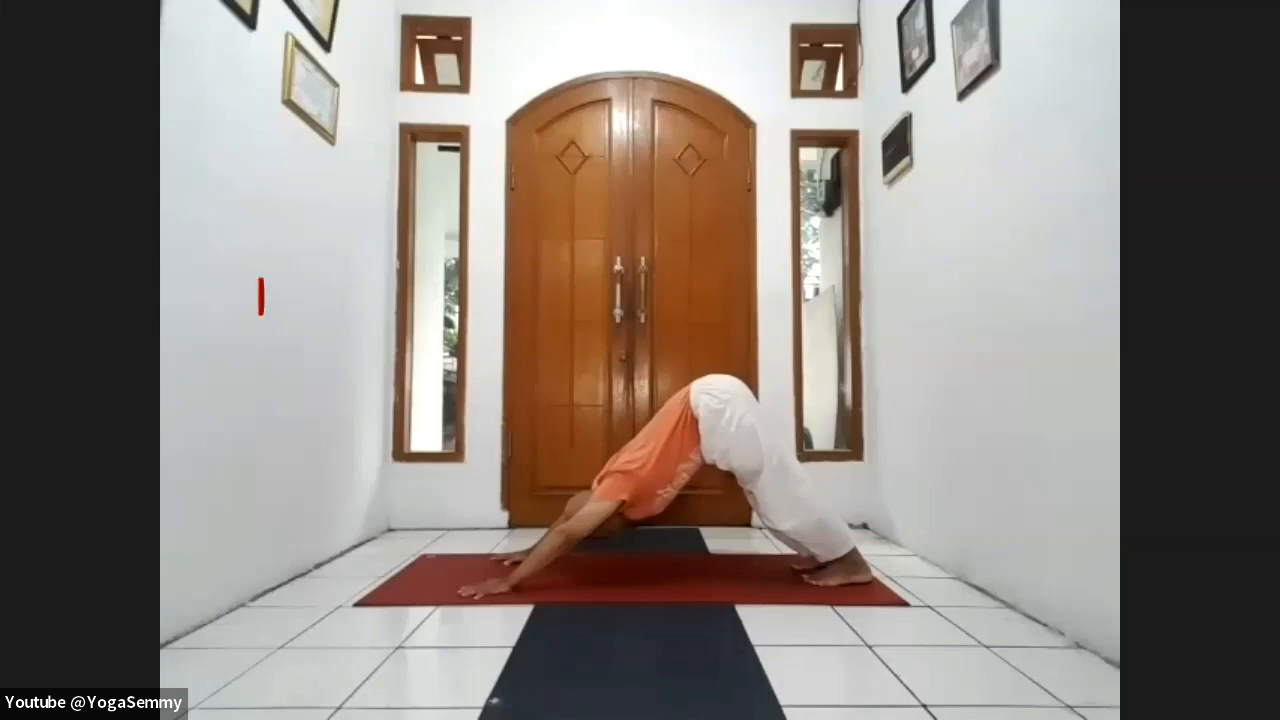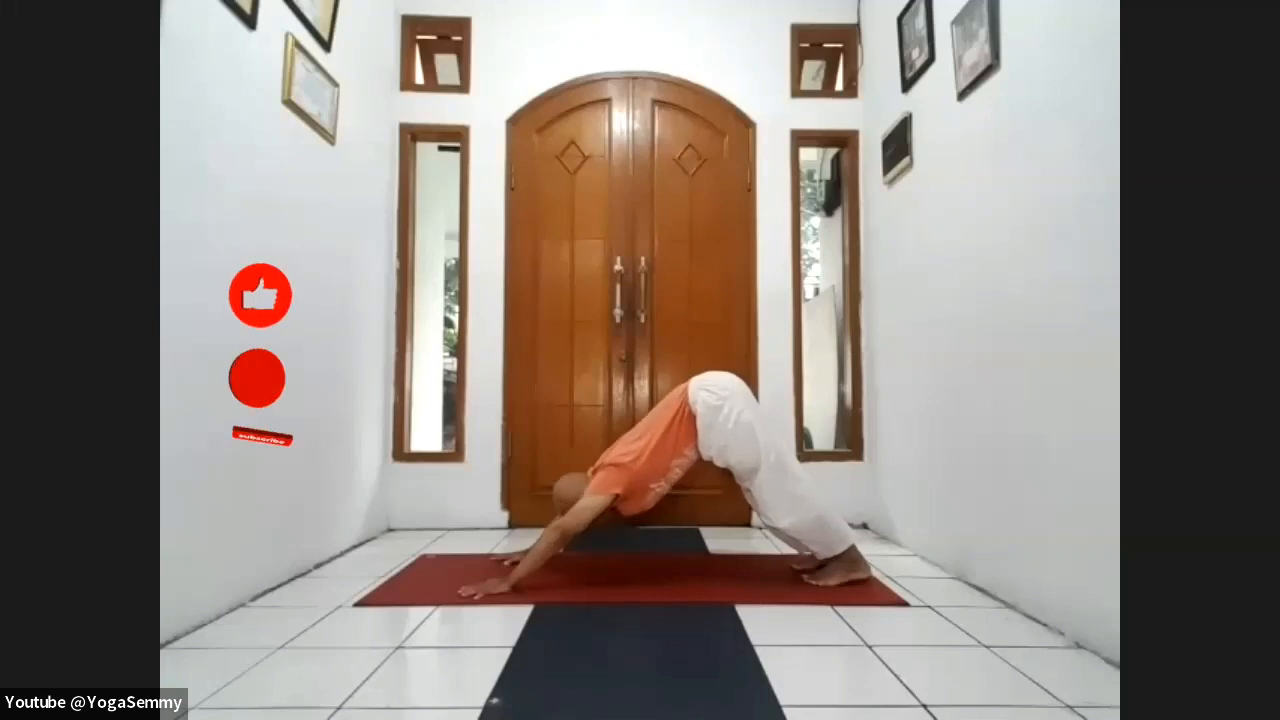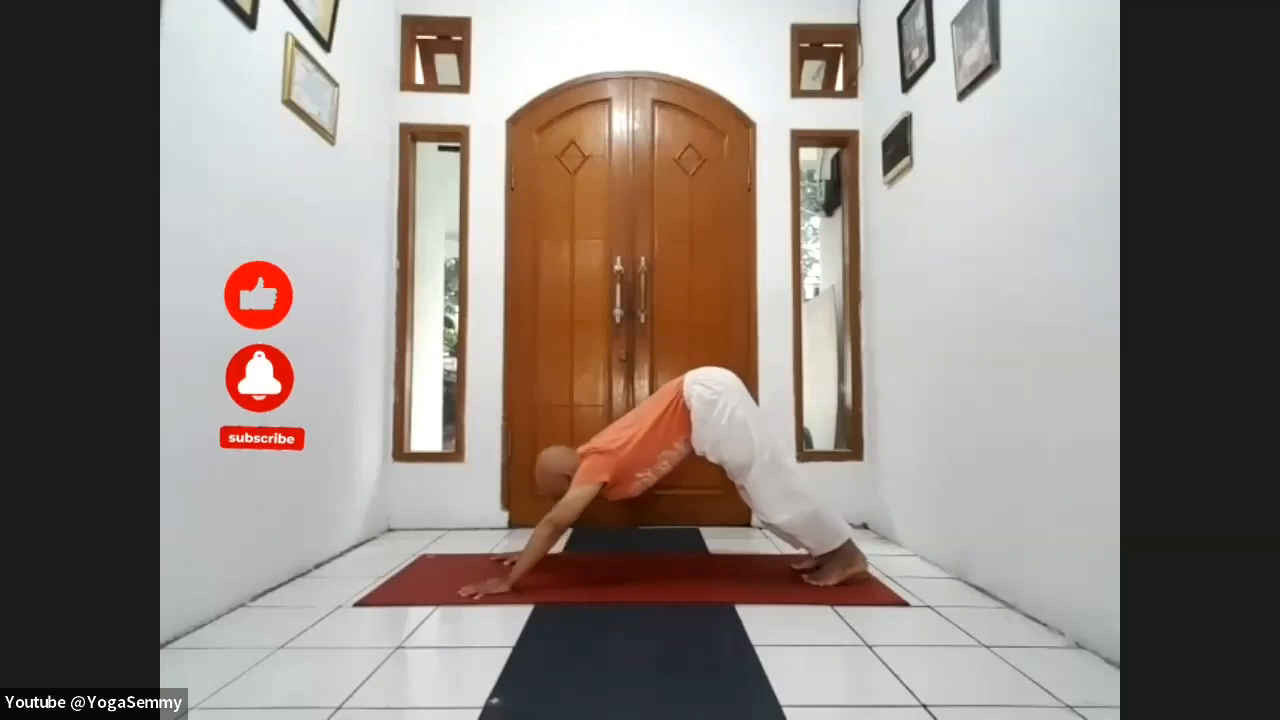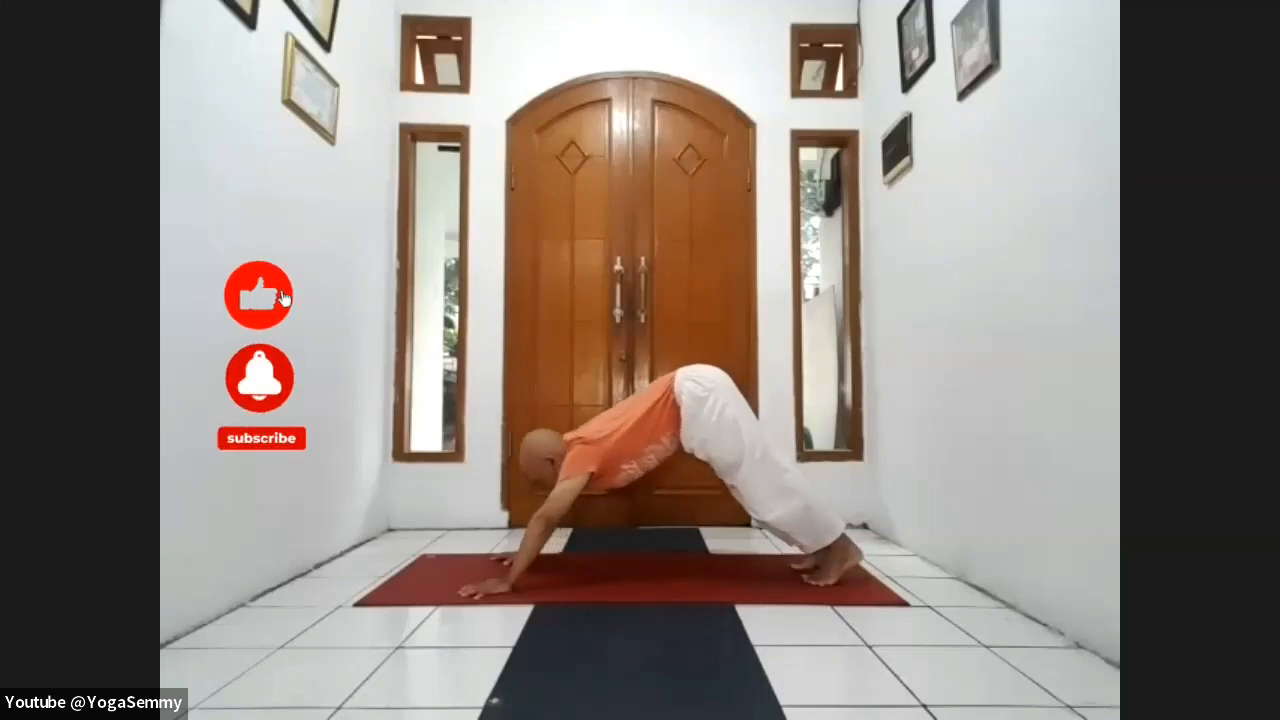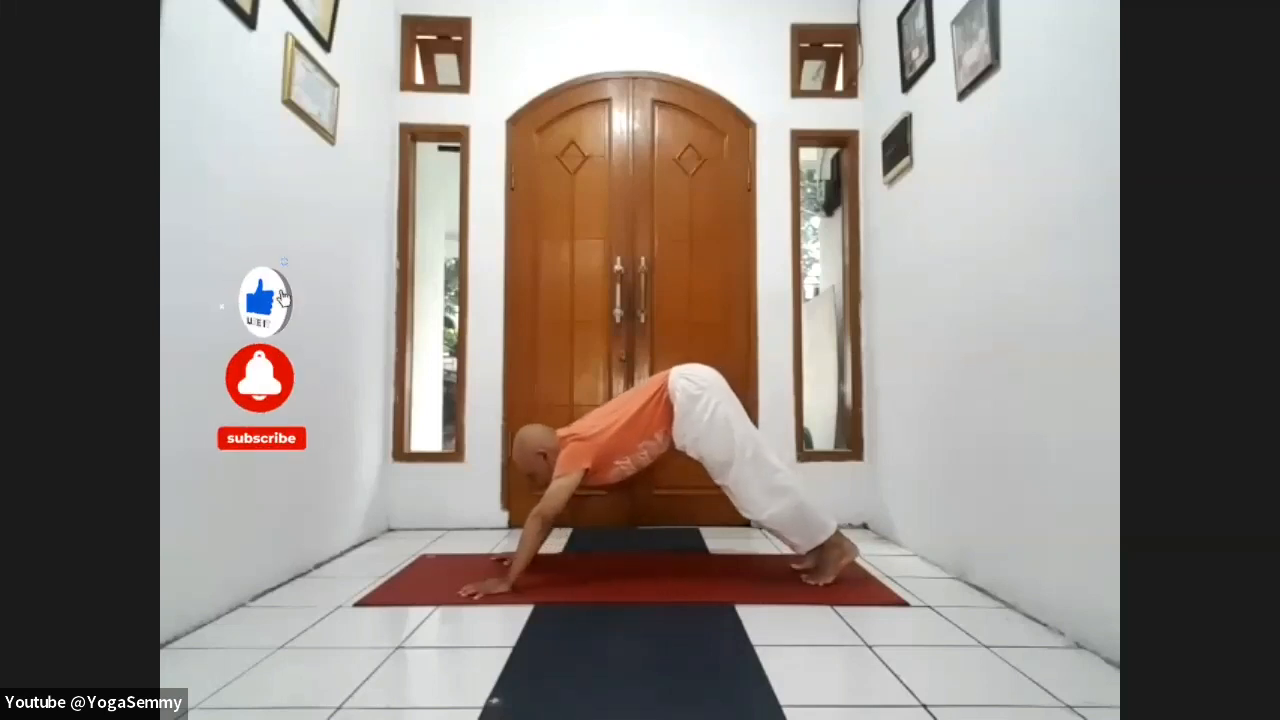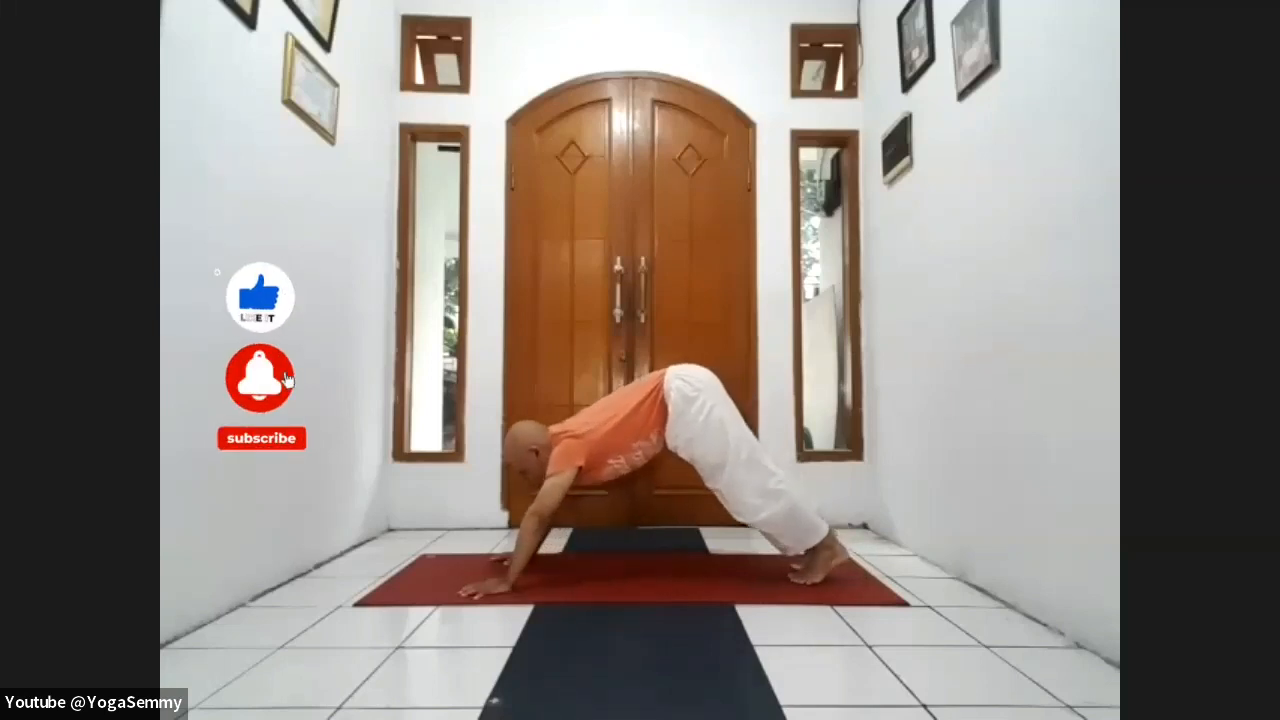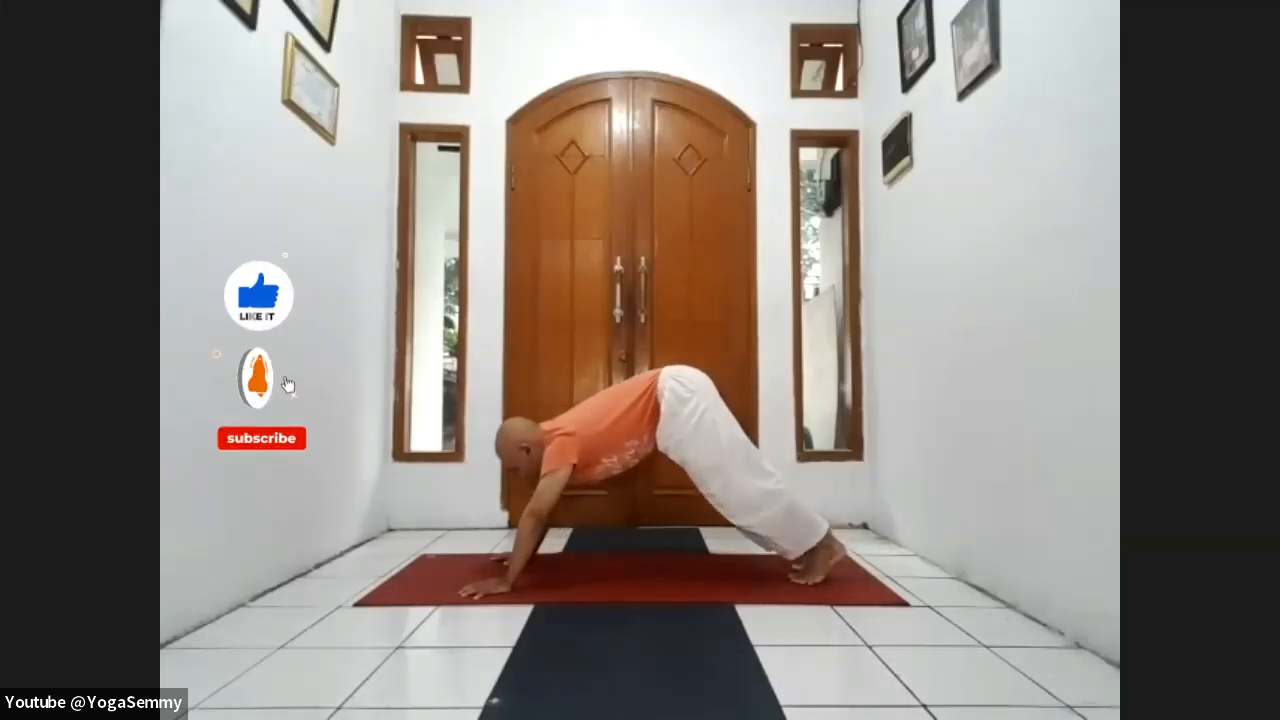
dt=0.4s
person 1, frame 1
left shoulder: (618, 488)
right shoulder: (612, 486)
left elbow: (567, 533)
right elbow: (566, 524)
left wrist: (510, 580)
right wrist: (534, 551)
left hip: (714, 406)
right hip: (713, 401)
left knee: (775, 486)
right knee: (770, 483)
left ankle: (849, 561)
right ankle: (826, 551)
person 1, frame 2
left shoulder: (610, 480)
right shoulder: (604, 478)
left elbow: (563, 528)
right elbow: (563, 523)
left wrist: (509, 580)
right wrist: (534, 553)
left hip: (713, 403)
right hip: (711, 398)
left knee: (774, 483)
right knee: (768, 480)
left ankle: (848, 559)
right ankle: (828, 550)
person 1, frame 3
left shoulder: (595, 465)
right shoulder: (588, 460)
left elbow: (555, 522)
right elbow: (558, 521)
left wrist: (509, 580)
right wrist: (529, 555)
left hip: (707, 399)
right hip: (704, 396)
left knee: (770, 479)
right knee: (763, 478)
left ankle: (845, 554)
right ankle: (826, 549)
person 1, frame 4
left shoulder: (579, 456)
right shoulder: (575, 449)
left elbow: (545, 518)
right elbow: (550, 517)
left wrist: (507, 580)
right wrist: (526, 555)
left hip: (697, 396)
right hip: (694, 395)
left knee: (760, 477)
right knee: (757, 476)
left ankle: (839, 547)
right ankle: (824, 547)
person 1, frame 5
left shoulder: (573, 451)
right shoulder: (567, 444)
left elbow: (541, 516)
right elbow: (547, 515)
left wrist: (507, 579)
right wrist: (524, 555)
left hip: (690, 395)
right hip: (686, 393)
left knee: (754, 478)
right knee: (749, 476)
left ankle: (833, 544)
right ankle: (819, 545)
person 1, frame 6
left shoulder: (567, 449)
right shoulder: (562, 441)
left elbow: (538, 514)
right elbow: (545, 514)
left wrist: (507, 579)
right wrist: (524, 555)
left hip: (684, 395)
right hip: (680, 393)
left knee: (744, 481)
right knee: (741, 478)
left ankle: (823, 545)
right ankle: (813, 543)
person 1, frame 7
left shoulder: (560, 445)
right shoulder: (556, 439)
left elbow: (534, 514)
right elbow: (542, 513)
left wrist: (507, 580)
right wrist: (525, 556)
left hip: (677, 397)
right hip: (674, 395)
left knee: (737, 481)
right knee: (732, 480)
left ankle: (821, 544)
right ankle: (803, 544)
